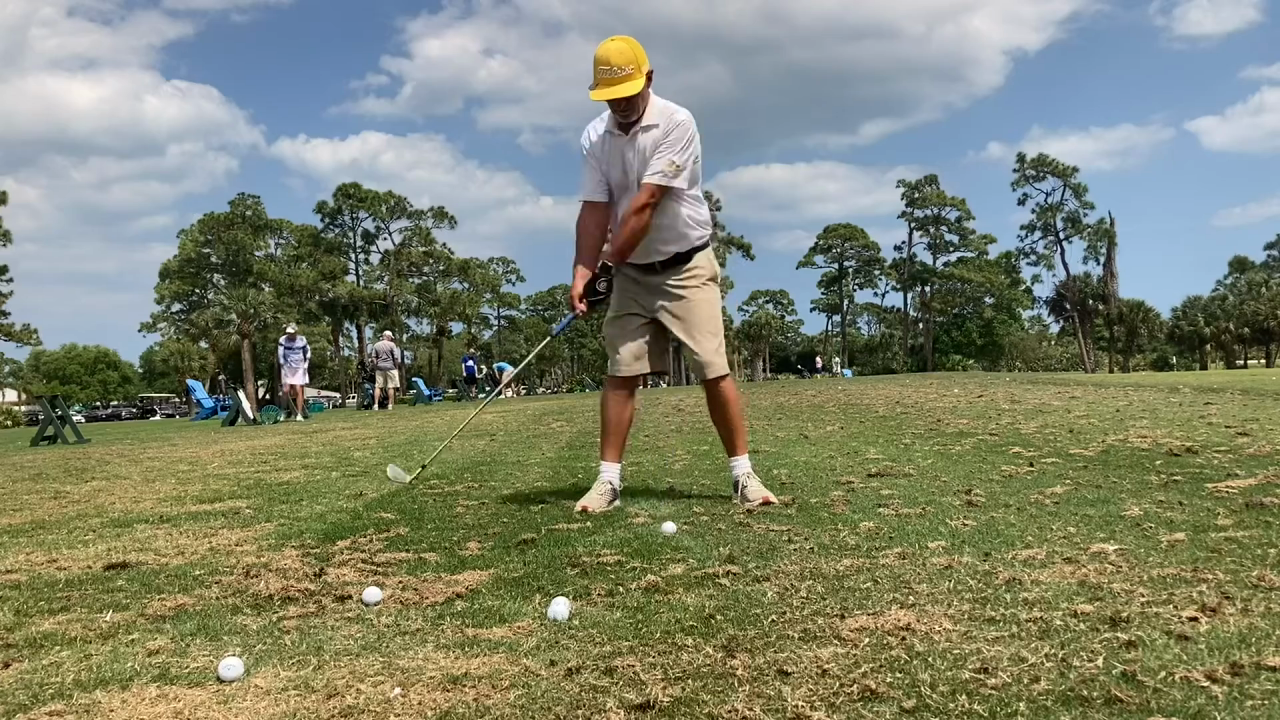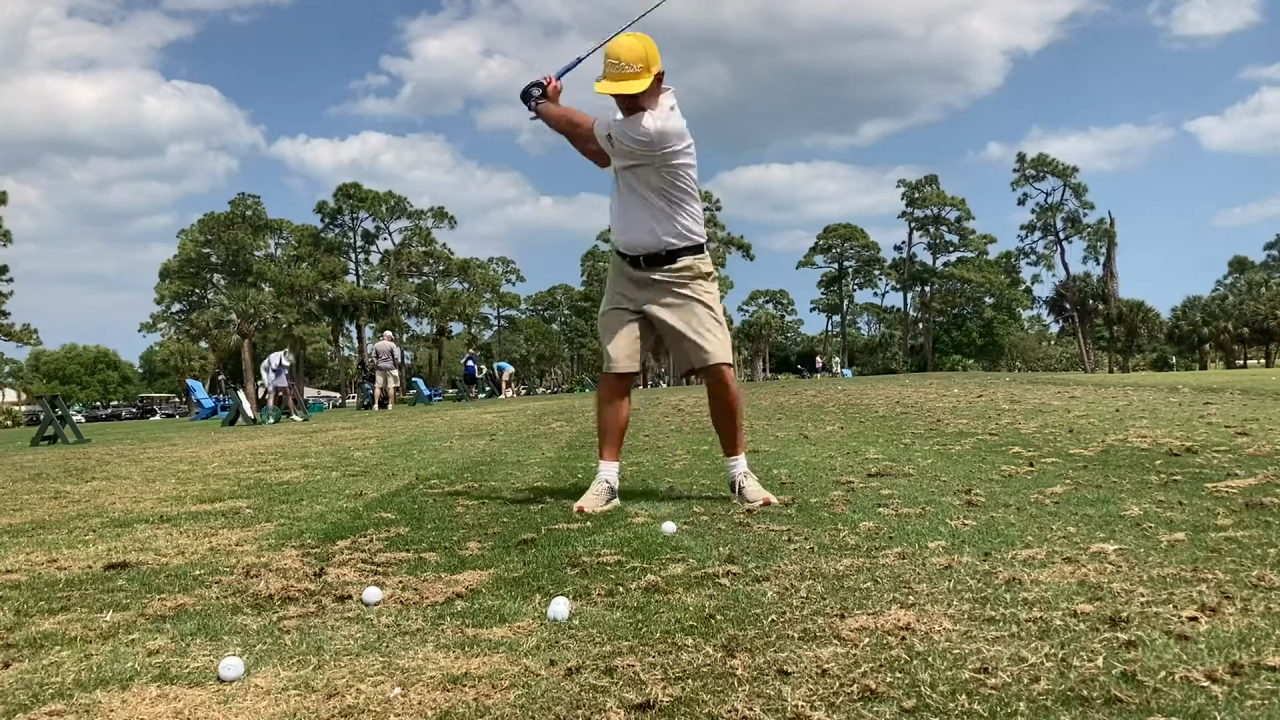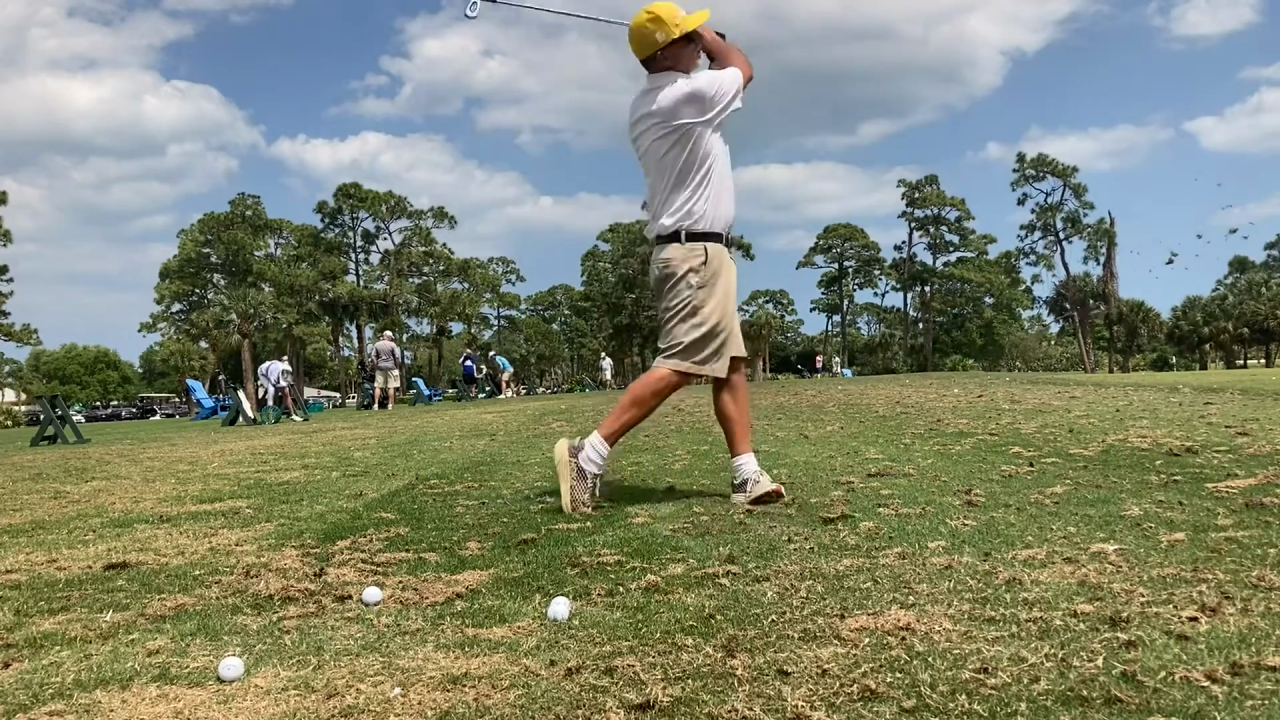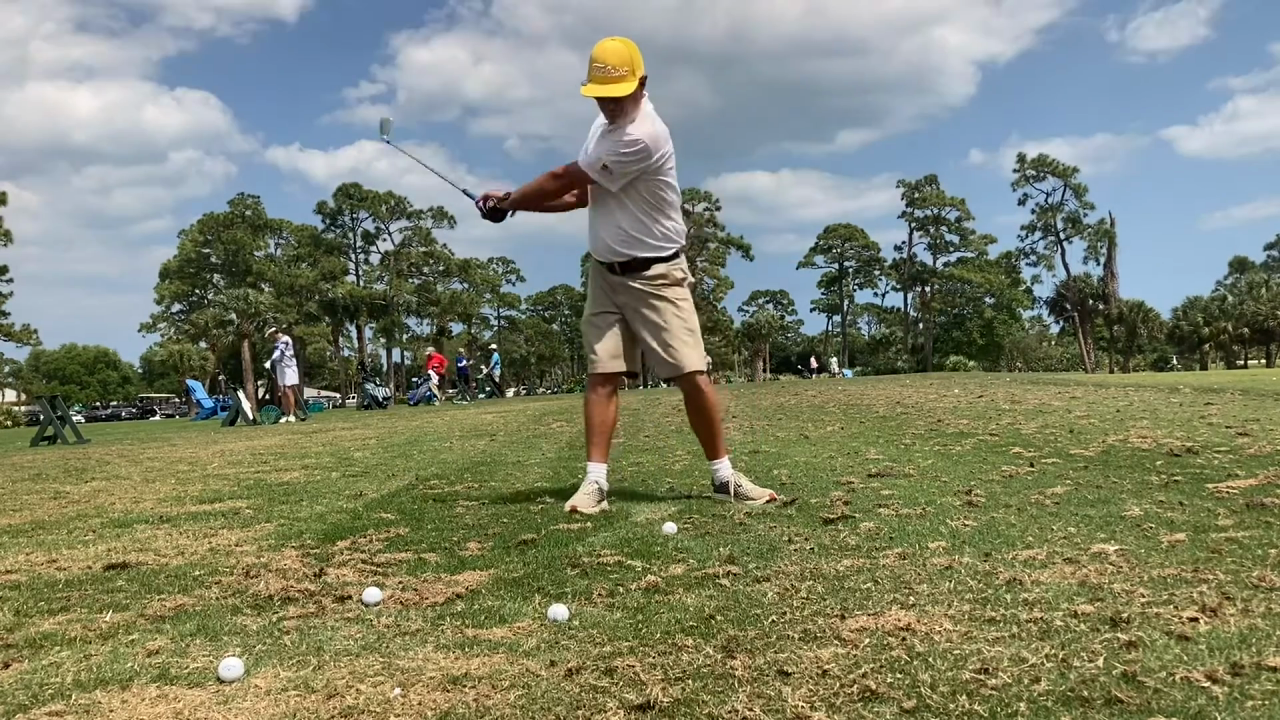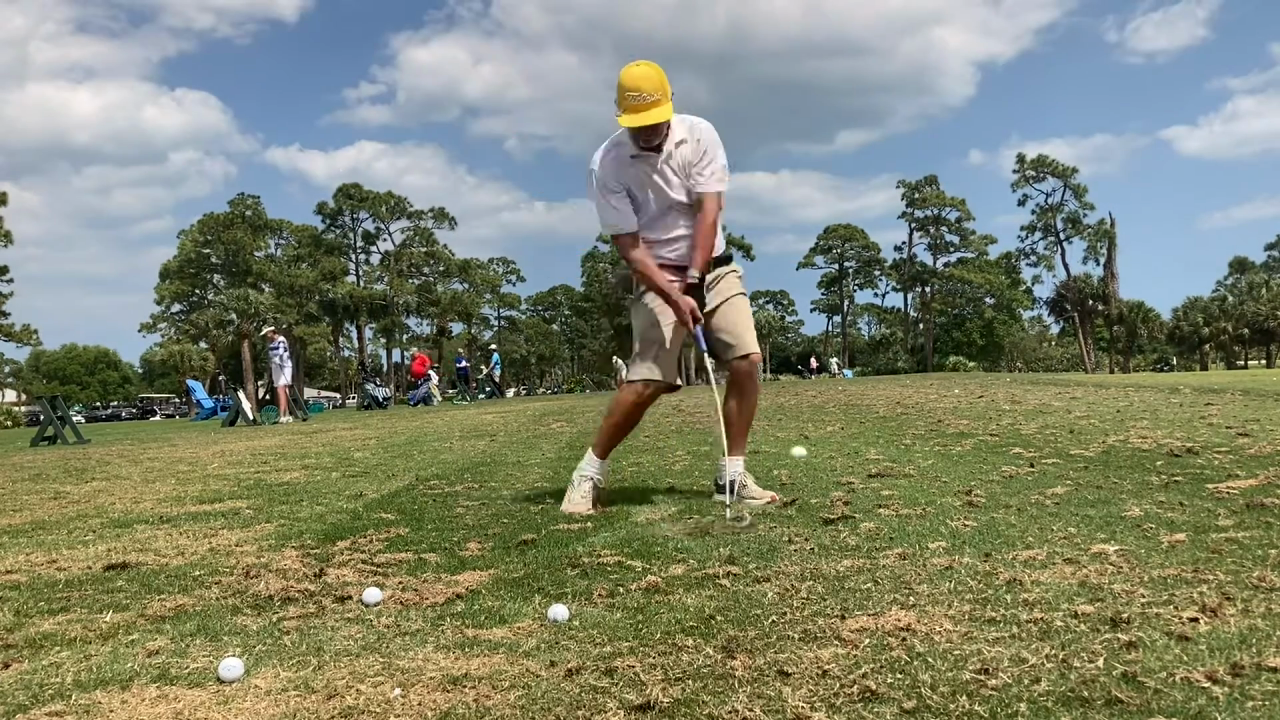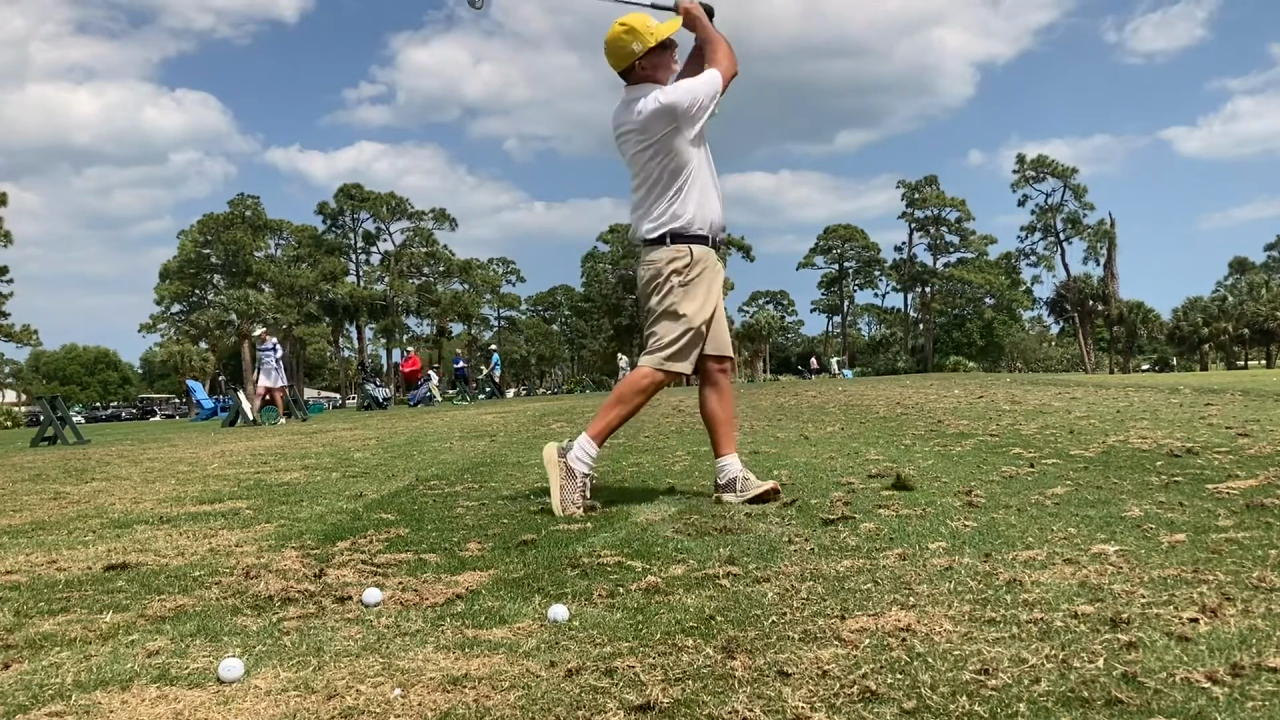
dt=0.7s
person 1, frame 1
left shoulder: (677, 124)
right shoulder: (594, 137)
left elbow: (644, 205)
right elbow: (593, 211)
left wrist: (603, 267)
right wrist: (582, 270)
left hip: (687, 266)
right hip: (630, 269)
left knee: (714, 370)
right knee: (622, 373)
left ankle: (743, 474)
right ankle: (608, 479)
person 1, frame 2
left shoulder: (661, 125)
right shoulder: (628, 116)
left elbow: (587, 133)
right elbow: (602, 153)
left wrist: (542, 107)
right wrist: (553, 106)
left hip: (680, 269)
right hip: (628, 268)
left knee: (718, 368)
right knee: (618, 373)
left ankle: (739, 474)
right ankle: (607, 479)
person 1, frame 3
left shoulder: (655, 101)
right shoulder: (686, 93)
right elbow: (742, 70)
left hip: (692, 249)
right hip: (695, 251)
left knee: (731, 364)
right knee: (678, 365)
left ankle: (745, 473)
right ankle: (589, 453)
person 1, frame 4
left shoulder: (642, 136)
right shoulder: (611, 123)
left elbow: (569, 179)
right elbow: (580, 193)
left wrist: (511, 199)
right wrist: (514, 201)
left hip: (656, 275)
right hip: (606, 273)
left knee: (692, 374)
right knee: (602, 374)
left ankle: (724, 475)
right ankle: (595, 482)
person 1, frame 5
left shoulder: (699, 134)
right shoulder: (607, 162)
left elbow: (708, 214)
right elbow: (630, 247)
left wrist: (695, 278)
right wrist: (671, 293)
left hip: (716, 272)
right hip: (659, 282)
left knee: (746, 363)
right knee: (647, 382)
left ankle: (731, 475)
right ankle: (589, 474)
person 1, frame 6
left shoulder: (631, 110)
right shoulder: (666, 105)
right elbow: (726, 68)
left wrist: (697, 44)
left hip: (688, 256)
right hip: (682, 256)
left knee: (717, 366)
right knee: (659, 367)
left ankle: (730, 476)
right ankle: (577, 456)
